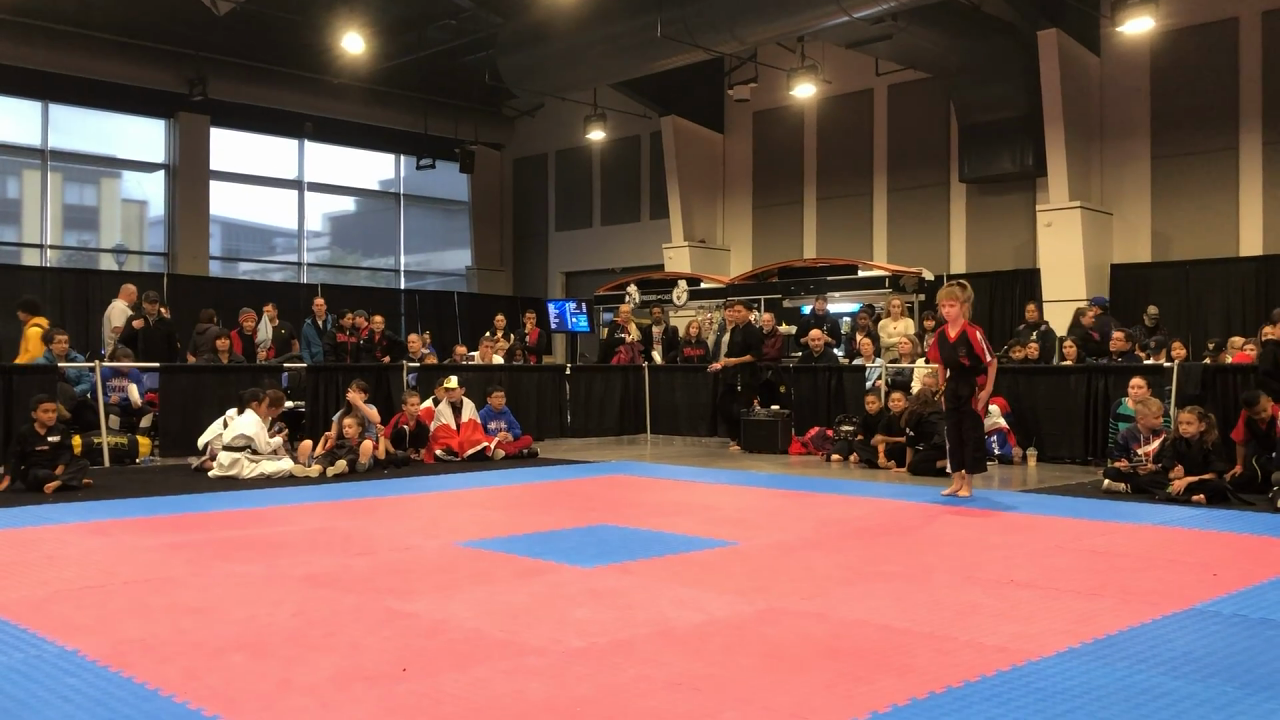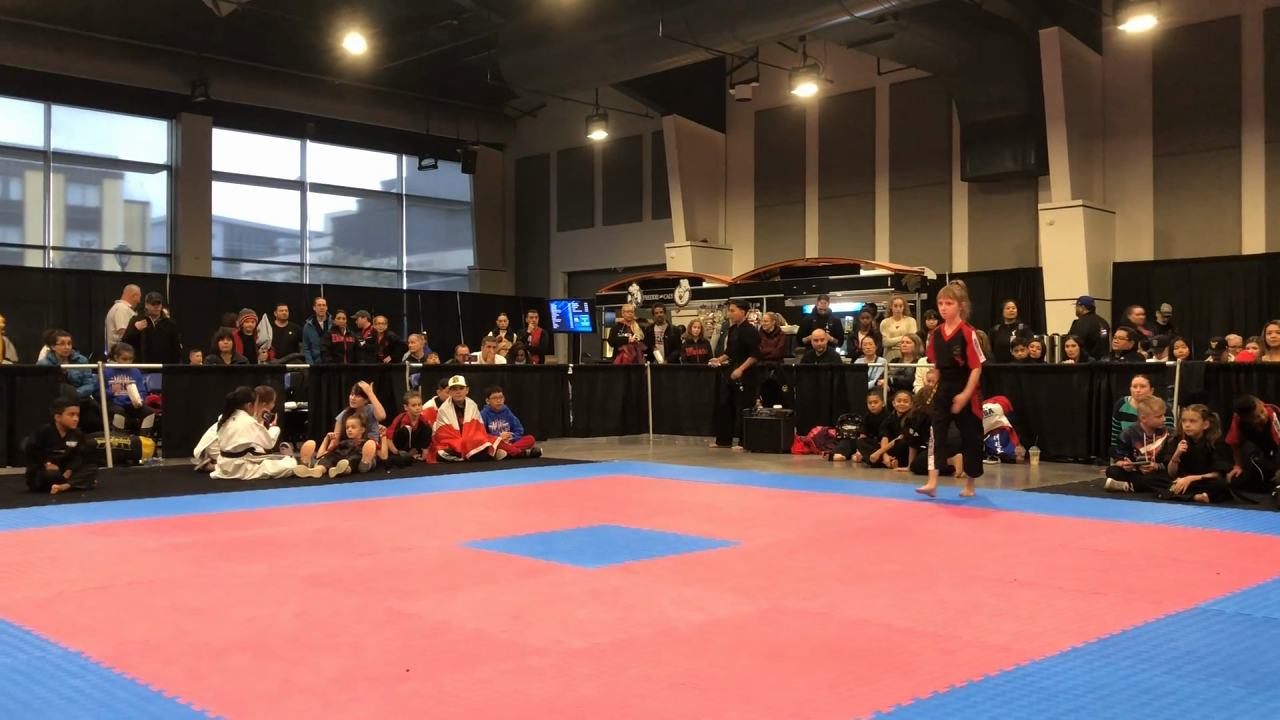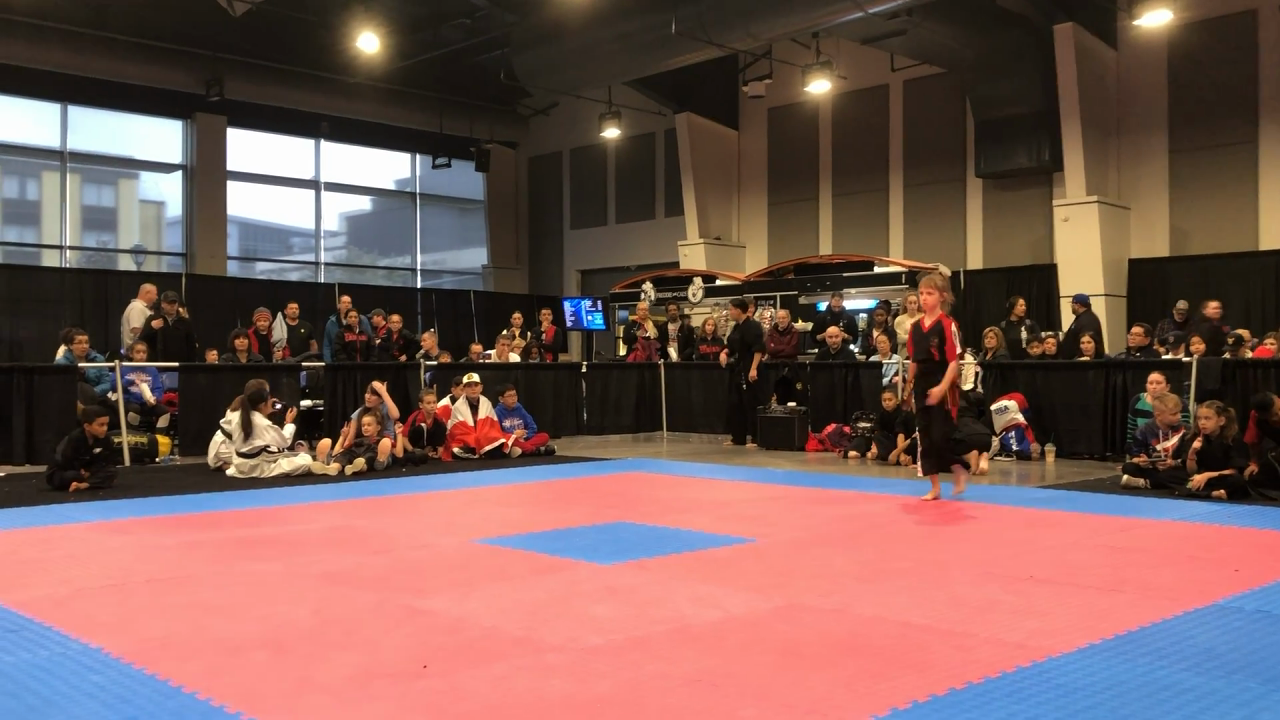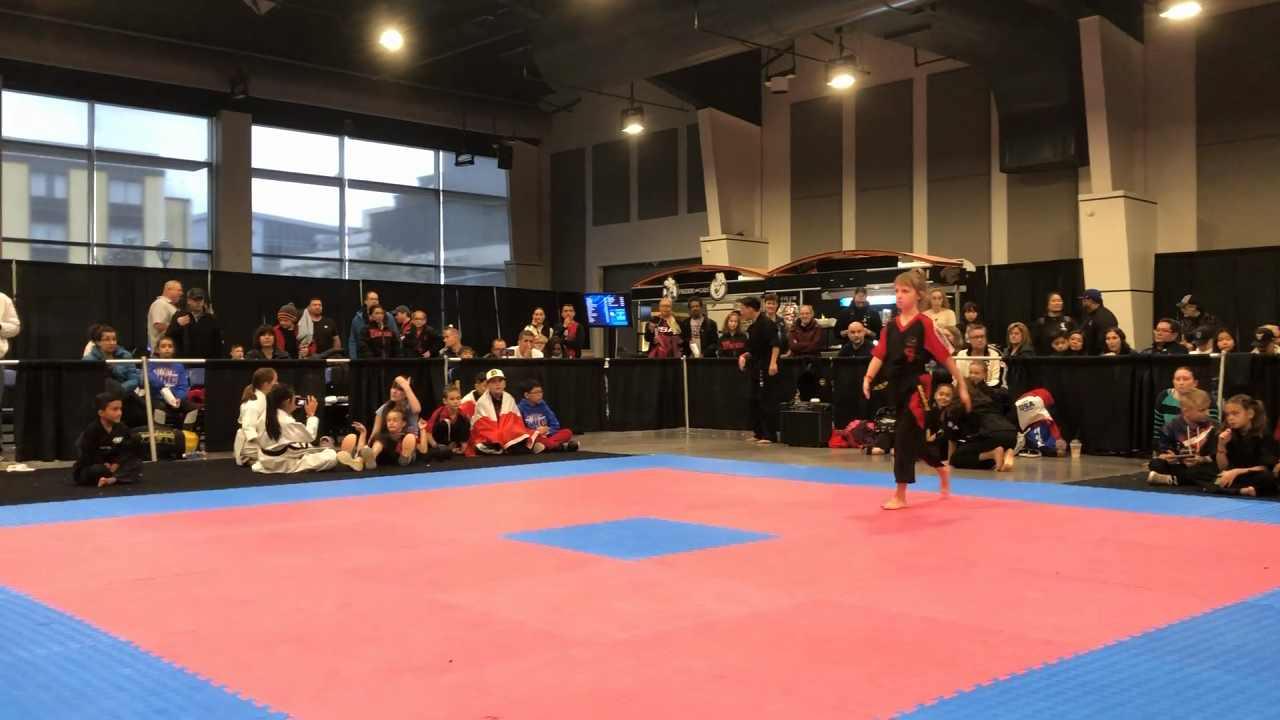
dt=0.4s
person 1, frame 1
left shoulder: (973, 333)
right shoulder: (940, 335)
left elbow: (992, 362)
left wrist: (987, 391)
right wrist: (943, 388)
left hip: (973, 388)
right hip: (953, 387)
left knee: (971, 435)
right knee: (952, 433)
left ankle: (967, 483)
right ankle: (957, 481)
person 1, frame 2
left shoulder: (968, 333)
right shoulder: (936, 333)
left elbow: (977, 367)
left wrist: (967, 393)
right wrist: (936, 388)
left hip: (964, 389)
right hip: (944, 387)
left knee: (971, 436)
right knee: (936, 432)
left ankle: (970, 483)
right ankle: (932, 482)
person 1, frame 3
left shoulder: (947, 325)
right shoulder: (916, 326)
left elbow: (954, 360)
left wrist: (942, 387)
right wrist: (910, 383)
left hip: (942, 385)
right hip: (922, 384)
left knee: (940, 434)
right knee: (925, 435)
left ankle: (959, 471)
right ankle: (934, 487)
person 1, frame 4
left shoulder: (925, 325)
right shoulder: (890, 327)
left elbow: (946, 357)
right elbow: (879, 356)
left wrist: (962, 387)
right wrist: (868, 378)
left hip: (917, 385)
right hip: (897, 385)
left knee: (906, 438)
right knee: (914, 439)
left ankle: (900, 495)
right ankle: (944, 472)
